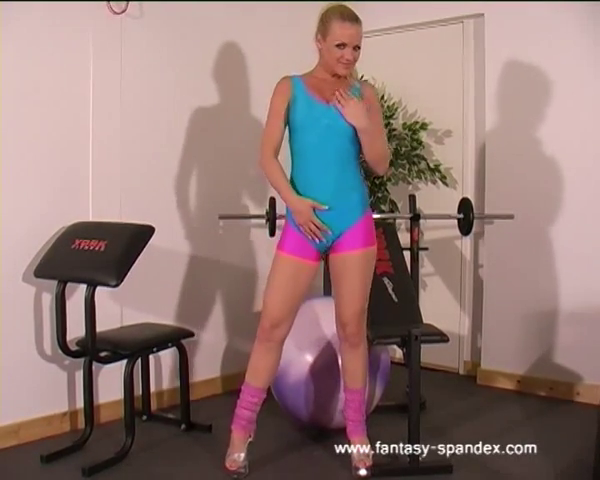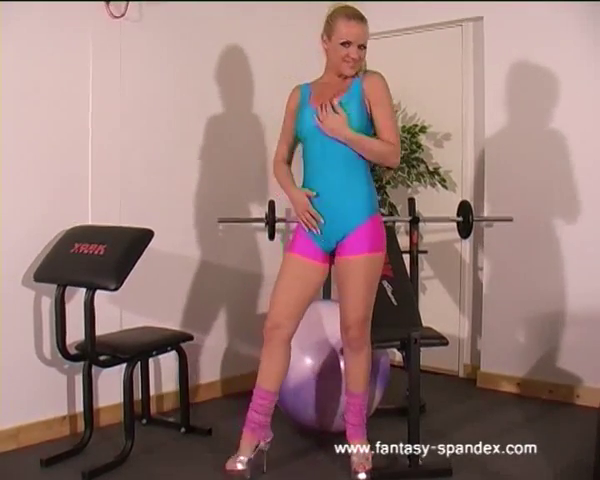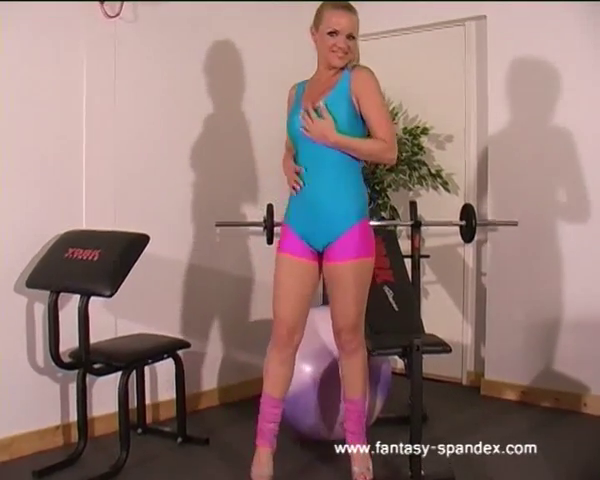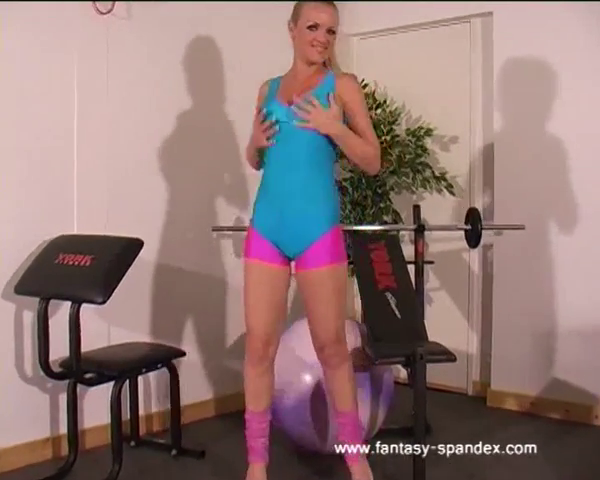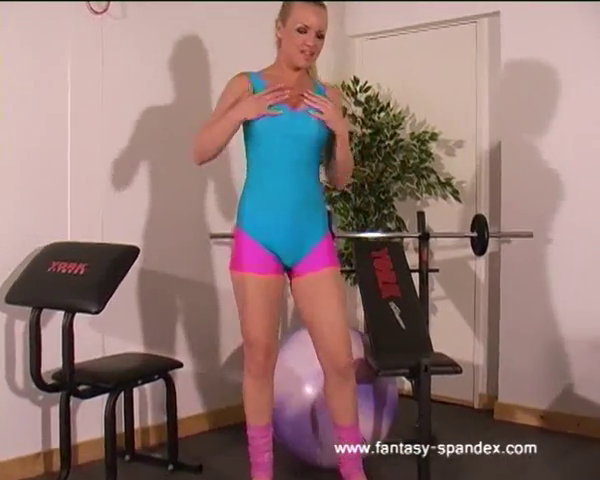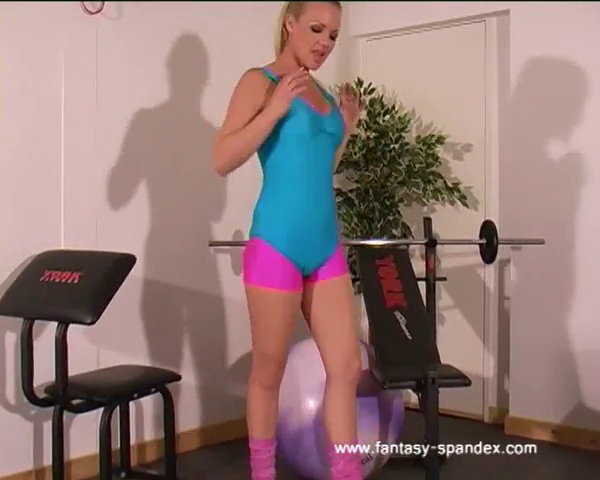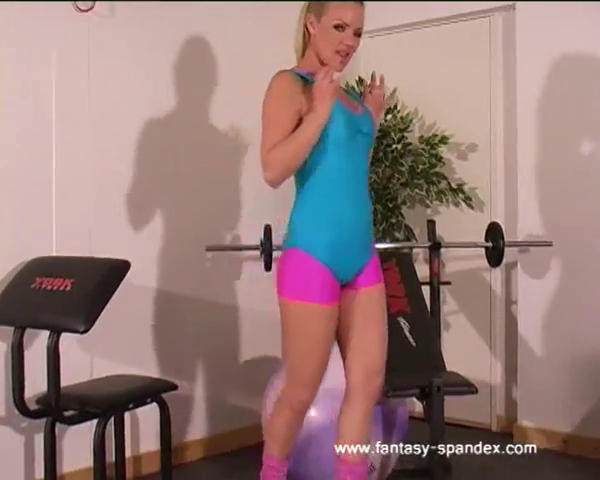
dt=0.3s
person 1, frame 1
left shoulder: (363, 93)
right shoulder: (289, 88)
left elbow: (382, 164)
right elbow: (267, 154)
left wrist: (360, 122)
right wrist: (293, 201)
left hip: (353, 219)
right hip: (304, 220)
left knee: (352, 328)
right knee: (271, 325)
left ankle: (357, 431)
right ankle: (241, 429)
person 1, frame 2
left shoulder: (371, 84)
right shoulder: (300, 95)
left elbow: (392, 154)
right elbow: (281, 159)
left wrist: (344, 132)
right wrist: (293, 193)
left hip: (360, 221)
right hip: (312, 223)
left knee: (355, 332)
right knee: (277, 326)
left ankle: (356, 435)
right ankle: (254, 433)
person 1, frame 3
left shoulder: (360, 81)
right shoulder: (296, 91)
left elbow: (388, 150)
left wrist: (334, 137)
right wrist: (287, 162)
left hip: (346, 222)
right hip: (299, 223)
left knee: (348, 335)
right knee: (283, 333)
person 1, frame 4
left shoulder: (342, 86)
right shoulder: (269, 88)
left elbow: (372, 162)
left wrist: (333, 127)
right wrist: (255, 142)
left hip: (318, 228)
right hip: (266, 226)
left knee: (331, 346)
right knee: (259, 345)
person 1, frame 5
left shoulder: (328, 96)
right shoulder: (247, 84)
left elbow: (340, 179)
right elbow: (200, 152)
left wrist: (338, 131)
right wrist: (242, 112)
left hip: (313, 236)
right hip: (258, 235)
left knee: (339, 357)
right knee: (259, 359)
person 1, frame 6
left shoulder: (328, 97)
right shoulder: (260, 81)
right elbow: (222, 160)
left wrist: (346, 129)
right wrist: (274, 109)
left hip: (326, 245)
right hip: (276, 244)
left knee: (345, 367)
right knee: (268, 370)
person 1, frame 7
left shoulder: (349, 94)
right shoulder: (288, 85)
right elbow: (274, 170)
left wrist: (370, 118)
right wrist: (321, 110)
left hip: (361, 254)
right hip: (312, 252)
left knee: (366, 385)
right knee: (301, 389)
